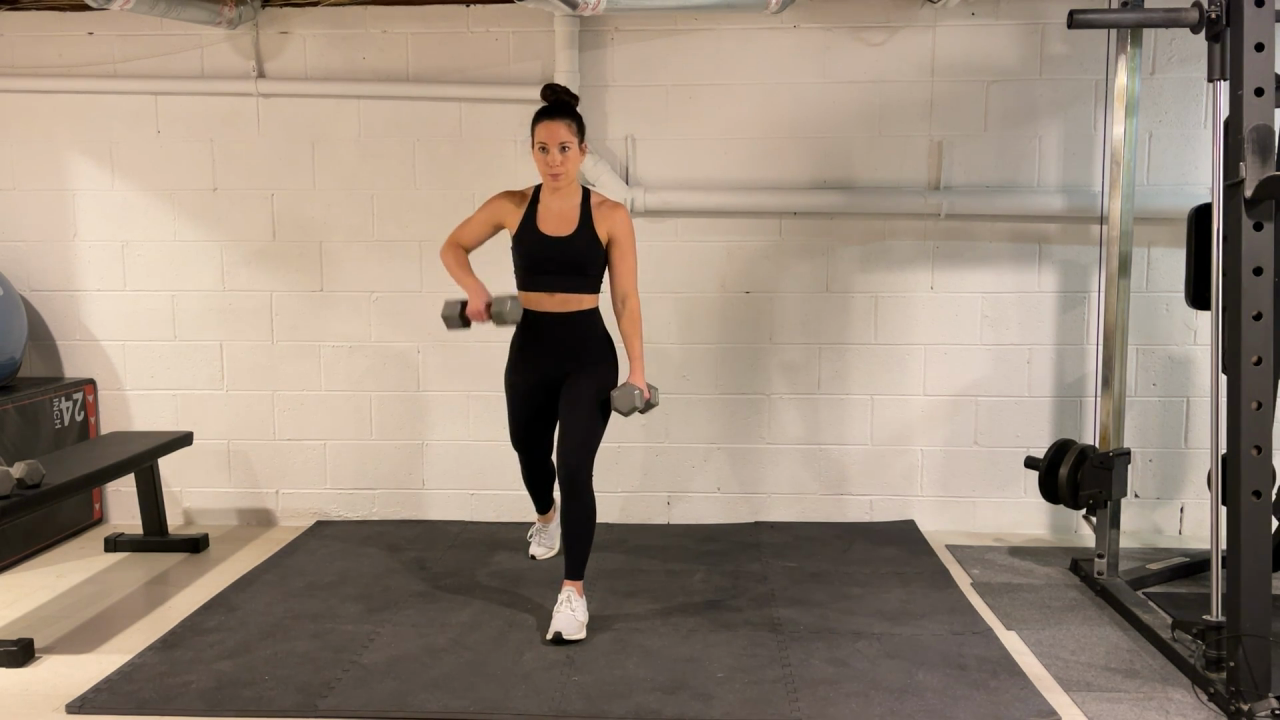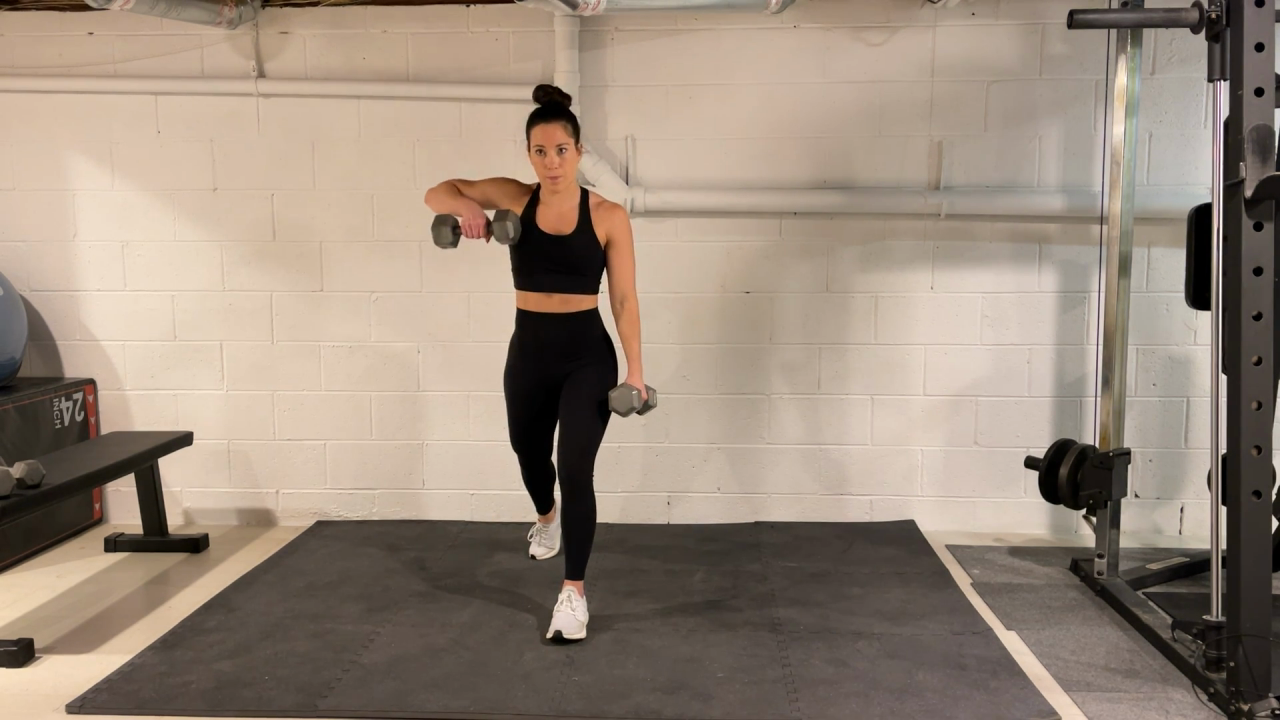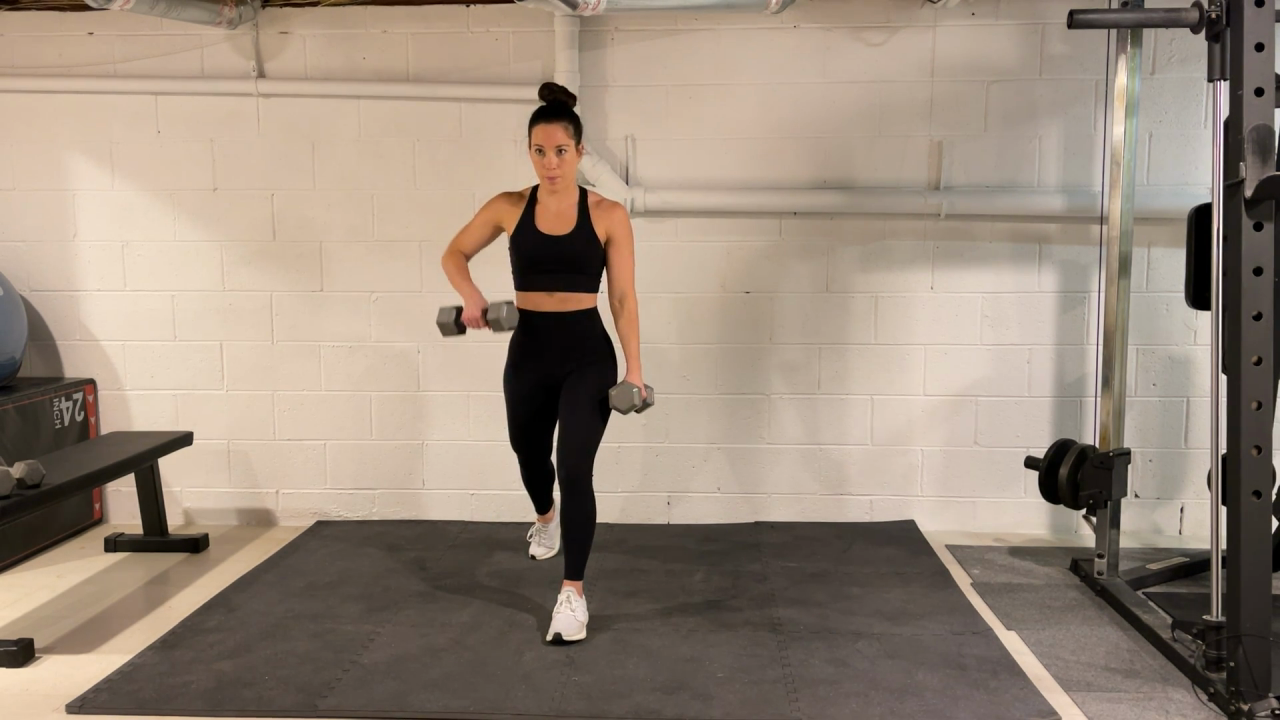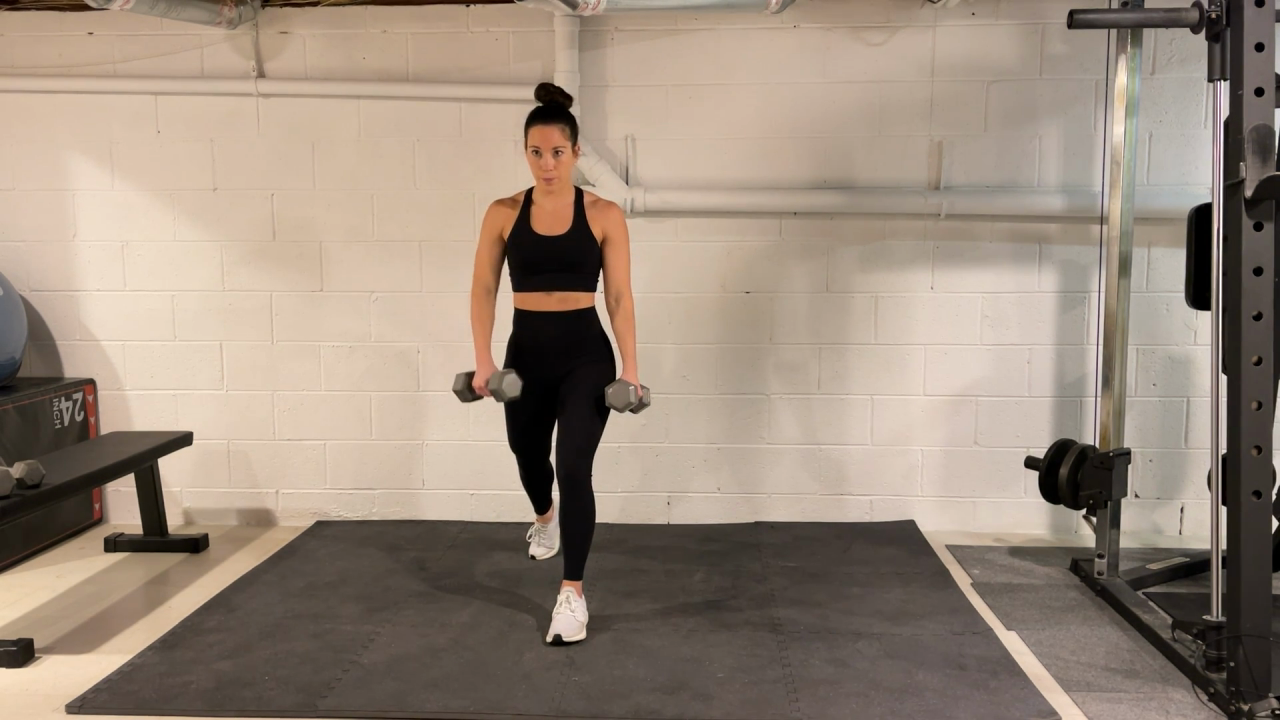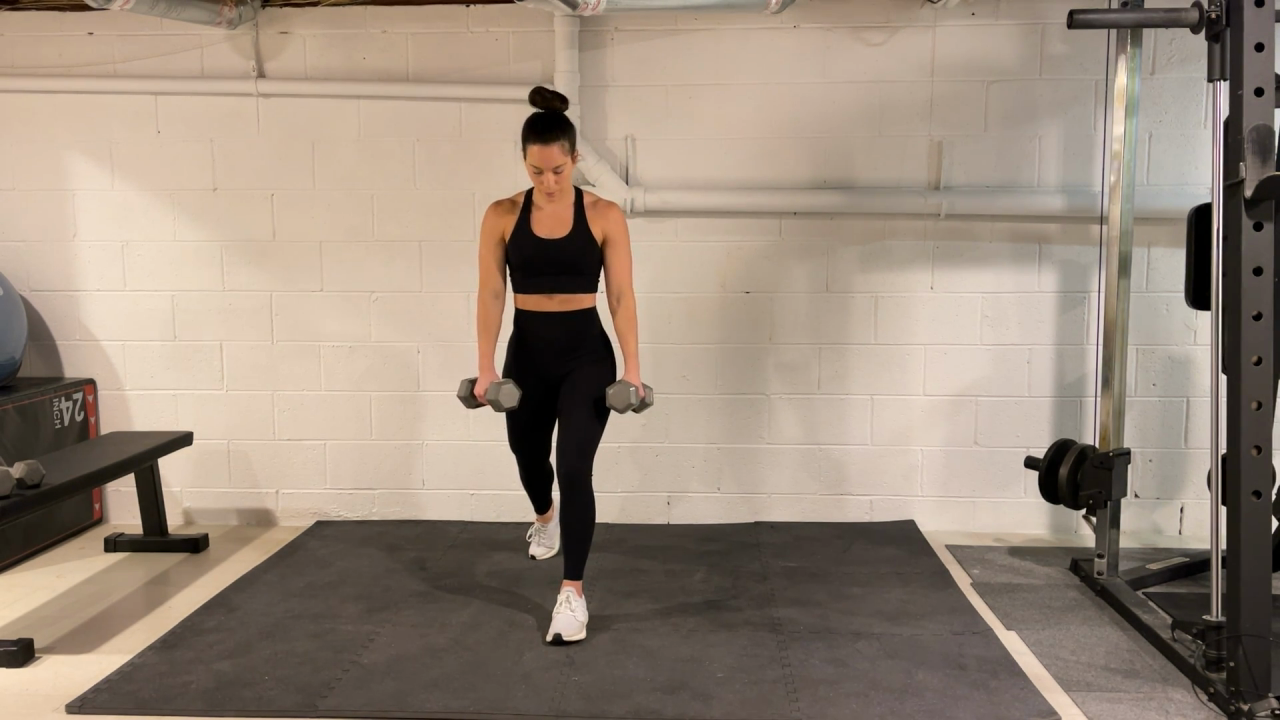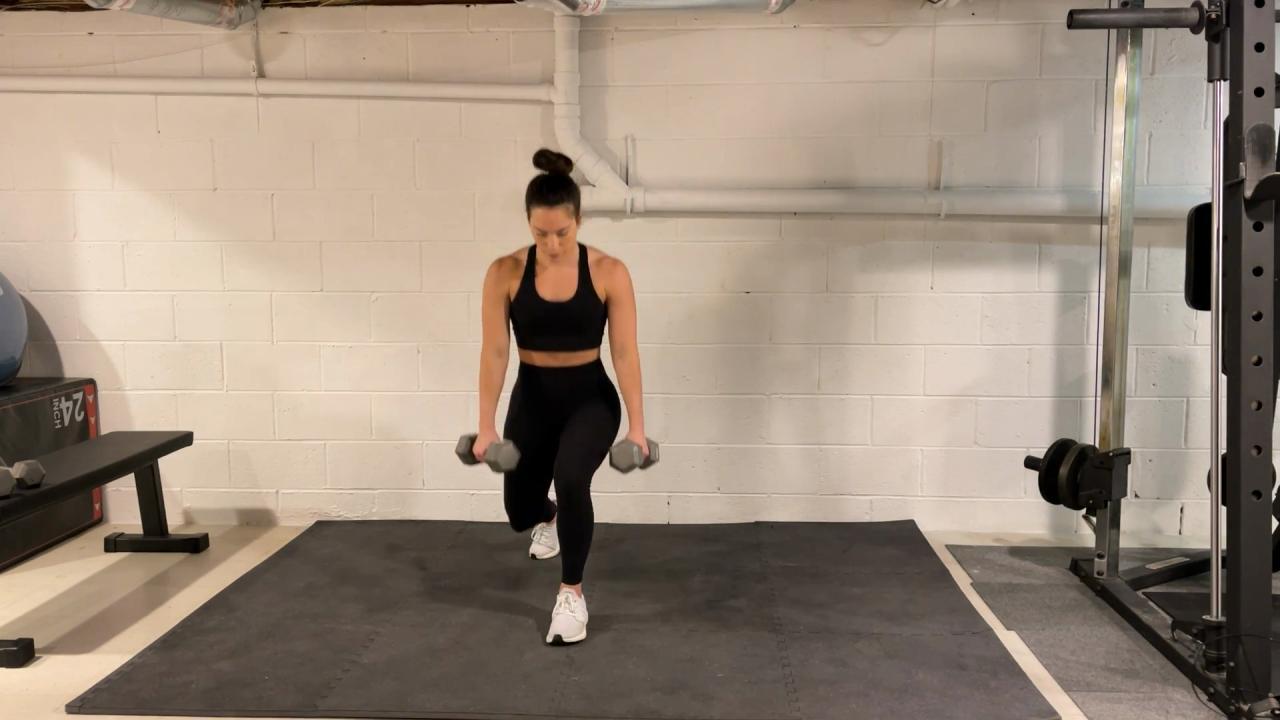
dt=0.4s
person 1, frame 1
left shoulder: (610, 215)
right shoulder: (510, 206)
left elbow: (625, 297)
right elbow: (453, 247)
left wrist: (637, 367)
right wrist: (474, 288)
left hip: (588, 352)
right hip: (528, 352)
left knee: (575, 468)
right knee: (530, 453)
left ankle: (573, 593)
right ankle: (546, 516)
person 1, frame 2
left shoulder: (609, 215)
right shoulder: (513, 197)
left elbow: (624, 298)
right elbow: (436, 193)
left wrist: (635, 370)
right wrist: (463, 206)
left hip: (588, 354)
right hip: (528, 352)
left knee: (576, 470)
right knee: (529, 453)
left ankle: (574, 592)
right ankle: (548, 517)
person 1, frame 3
left shoulder: (608, 214)
right shoulder: (509, 207)
left elbow: (623, 296)
right elbow: (453, 253)
left wrist: (634, 366)
right wrist: (467, 293)
left hip: (586, 354)
right hip: (527, 354)
left knee: (575, 470)
right knee: (528, 453)
left ankle: (573, 593)
right ankle: (545, 516)
person 1, frame 4
left shoulder: (604, 214)
right shoulder: (504, 213)
left elbow: (619, 296)
right elbow: (483, 290)
left wrist: (630, 366)
right wrist: (483, 359)
left hip: (585, 353)
right hip: (526, 353)
left knee: (574, 469)
right knee: (528, 455)
left ankle: (573, 593)
right ankle: (545, 518)
person 1, frame 5
left shoulder: (604, 215)
right shoulder: (502, 215)
left elbow: (621, 295)
right elbow: (491, 294)
left wrist: (632, 367)
right wrist: (485, 367)
left hip: (586, 352)
right hip: (527, 353)
left knee: (575, 469)
right knee: (528, 455)
left ankle: (573, 593)
right ankle: (545, 517)
person 1, frame 6
left shoulder: (610, 273)
right shoulder: (505, 273)
left elbow: (625, 352)
right elbow: (494, 352)
left wrist: (636, 423)
right wrist: (486, 425)
left hip: (590, 396)
right hip: (532, 398)
left knee: (572, 479)
right knee: (520, 511)
left ankle: (572, 594)
right ankle: (550, 518)
